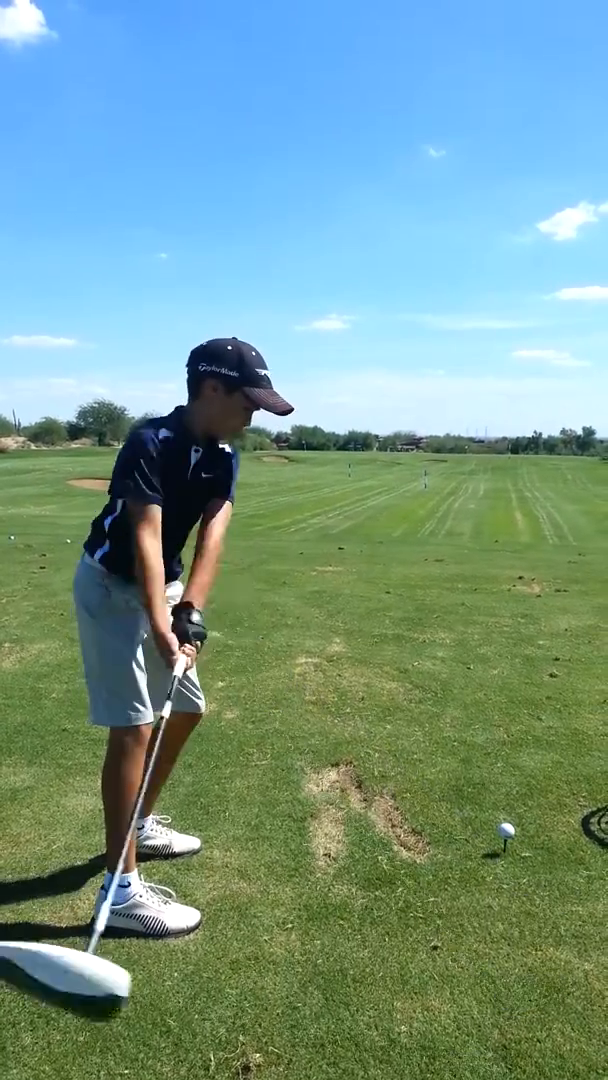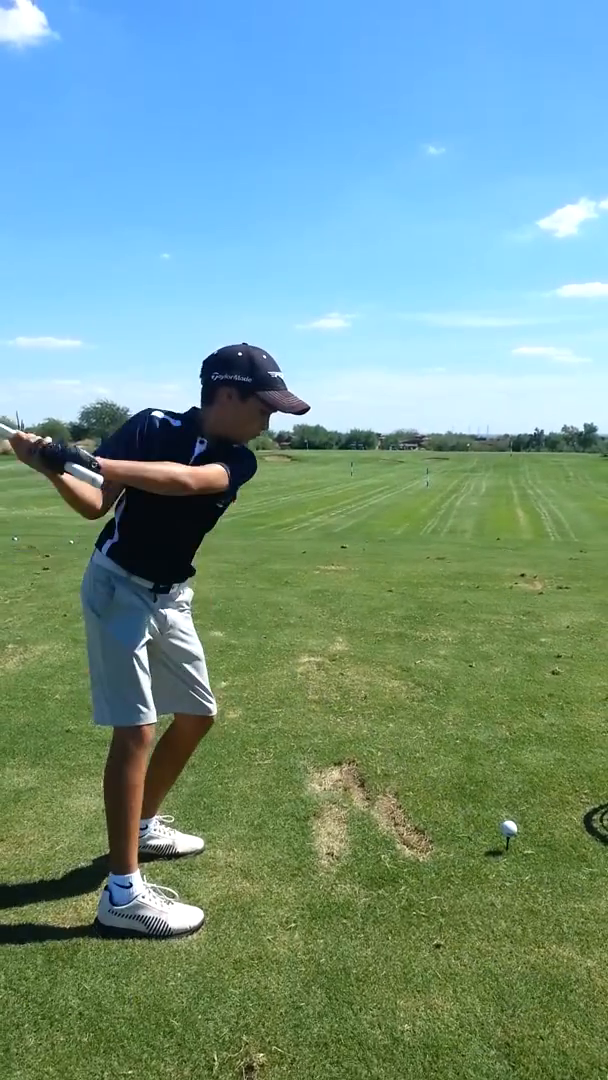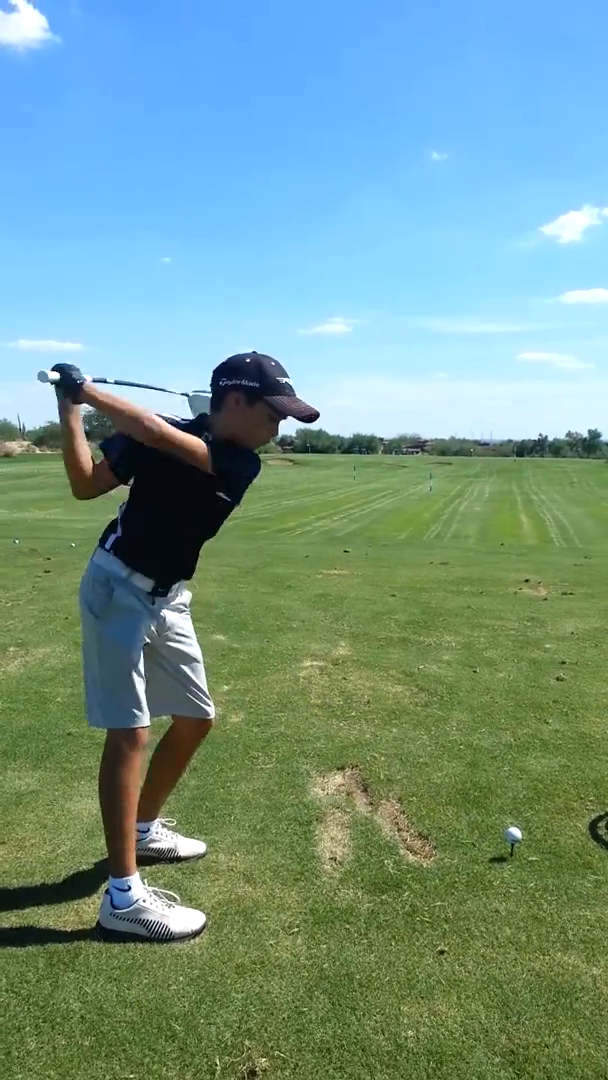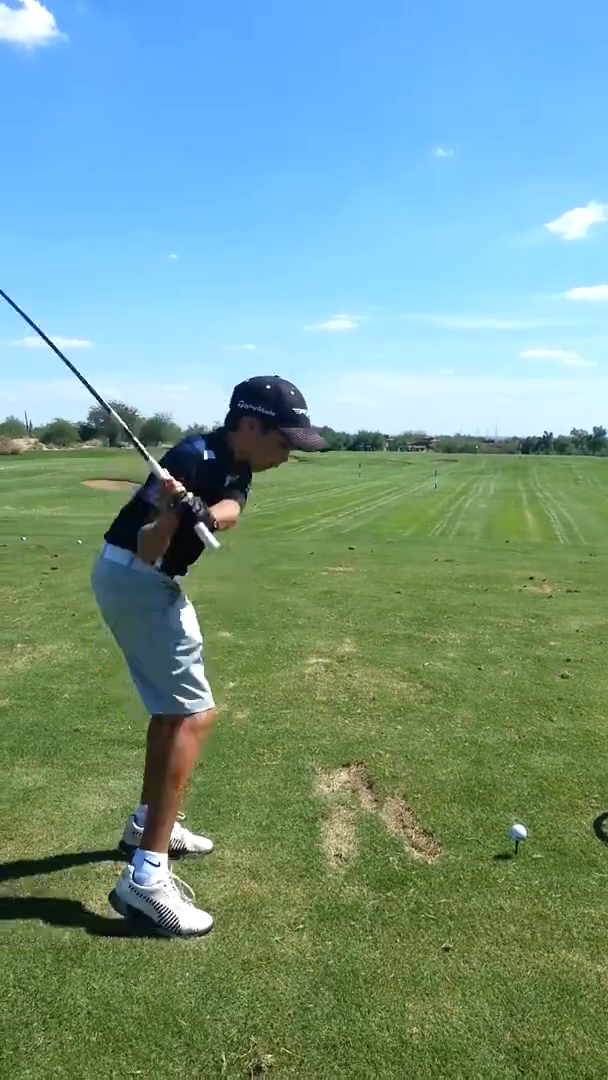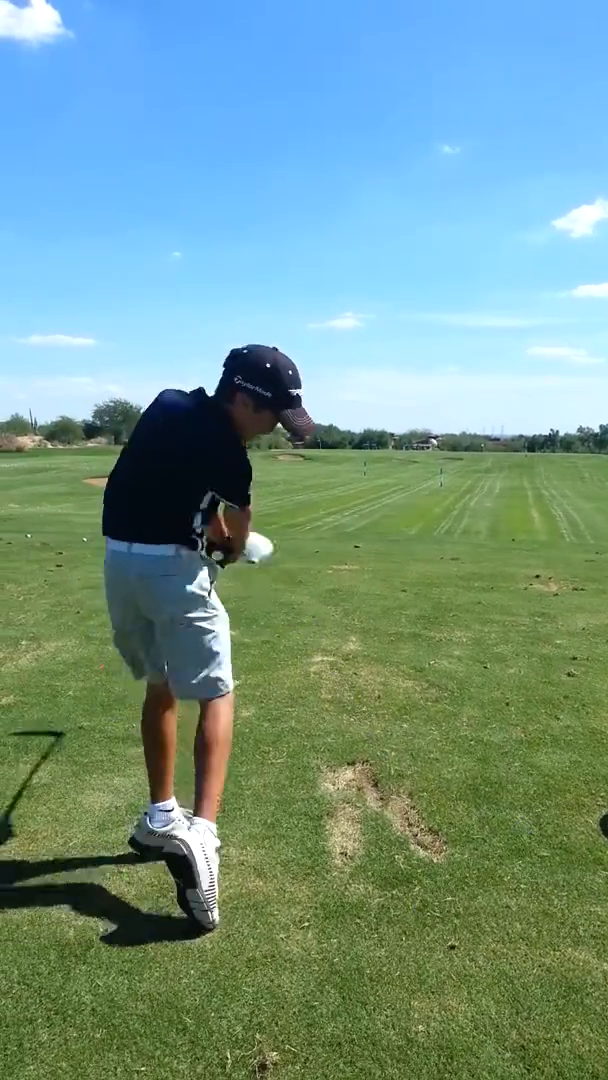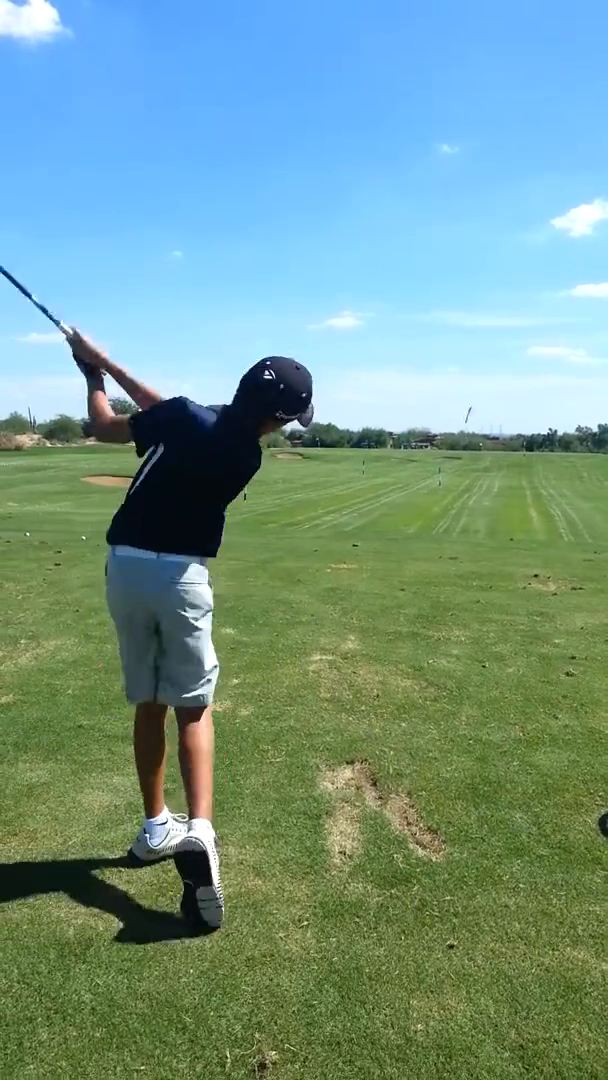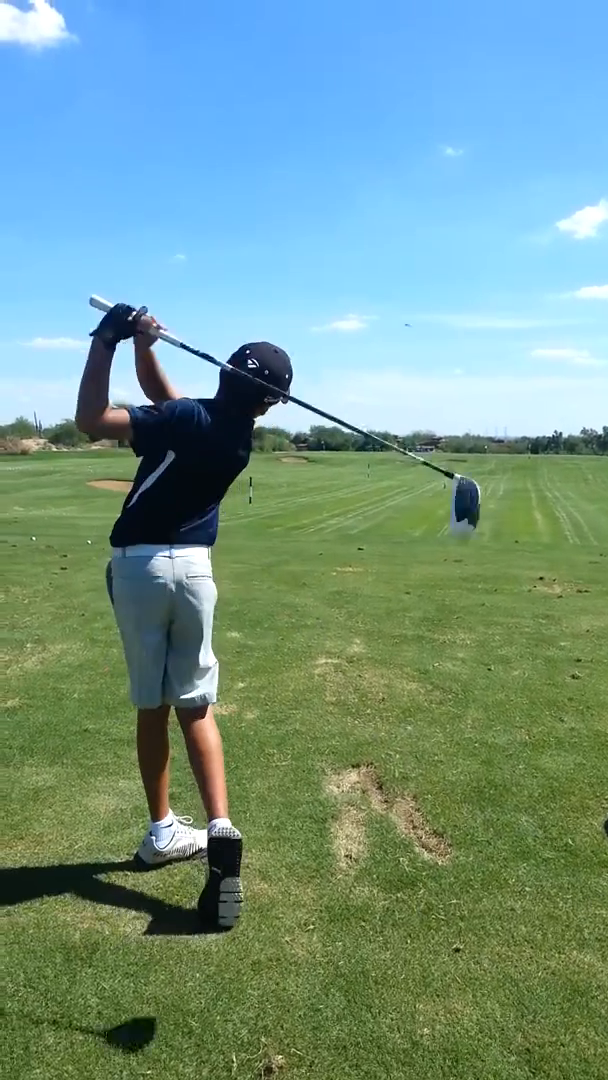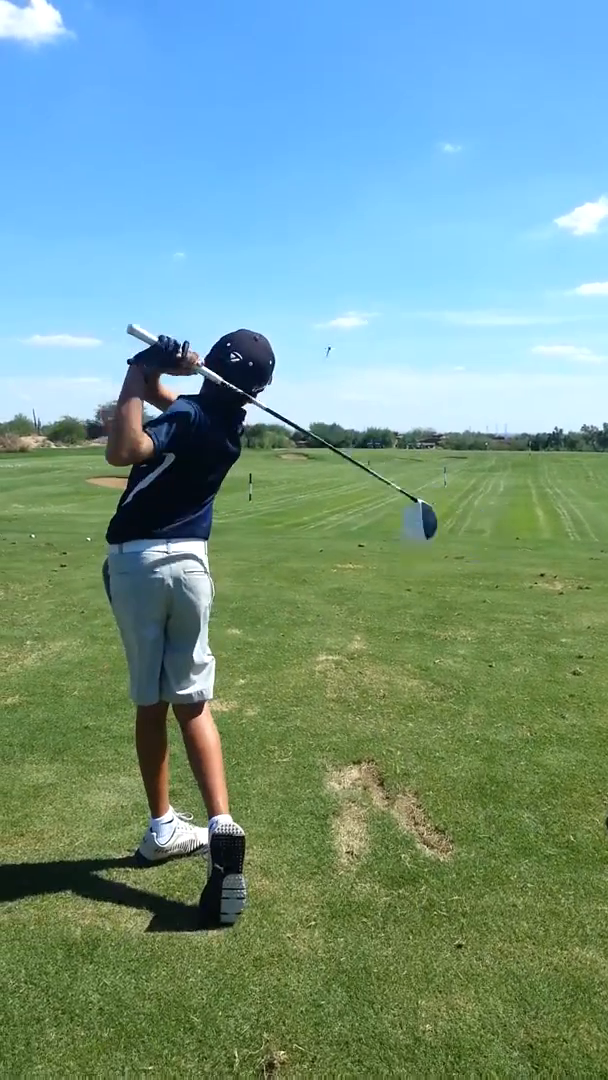
dt=0.2s
person 1, frame 1
left shoulder: (222, 459)
right shoulder: (150, 441)
left elbow: (211, 537)
right elbow: (147, 534)
left wrist: (192, 607)
right wrist: (157, 619)
left hip: (166, 589)
right hip: (115, 591)
left knee: (187, 710)
right knee: (133, 725)
left ankle: (140, 826)
right ankle: (123, 891)
person 1, frame 2
left shoulder: (239, 463)
right shoulder: (151, 427)
left elbow: (186, 479)
right elbow: (92, 504)
left wrist: (99, 462)
right wrist: (54, 467)
left hip: (170, 596)
right hip: (117, 589)
left knee: (197, 715)
right knee: (134, 728)
left ankle: (141, 825)
right ankle: (122, 893)
person 1, frame 3
left shoulder: (242, 465)
right shoulder: (161, 429)
left elbow: (161, 436)
right elbow: (85, 484)
left wrist: (92, 392)
right wrist: (70, 406)
left hip: (165, 597)
right hip: (116, 589)
left knee: (194, 718)
right knee: (130, 729)
left ankle: (144, 827)
right ankle: (123, 896)
person 1, frame 4
left shoulder: (233, 470)
right shoulder: (196, 456)
left elbow: (224, 515)
right elbow: (150, 543)
left wrist: (194, 512)
right wrist: (170, 513)
left hip: (127, 578)
right hip: (140, 582)
left knee: (169, 703)
right knee: (191, 716)
left ankle: (149, 822)
right ankle: (144, 873)
person 1, frame 5
left shoulder: (167, 403)
right shoulder: (229, 456)
right elbow: (233, 538)
right wrist: (223, 547)
left hip: (118, 561)
right hip: (174, 572)
left knee: (162, 687)
right knee: (215, 699)
left ankle: (161, 814)
right ankle: (199, 831)
person 1, frame 6
left shoulder: (184, 418)
right shoulder: (248, 457)
left elbow: (102, 424)
left wrist: (94, 369)
right wrist: (106, 364)
left hip: (129, 566)
right hip: (184, 577)
left knee: (148, 704)
right knee: (193, 710)
left ankle: (156, 828)
right ankle: (198, 833)
person 1, frame 7
left shoulder: (187, 419)
right shoulder: (240, 439)
left elbow: (93, 423)
left wrist: (105, 341)
right wrist: (140, 341)
left hip: (138, 566)
right hip: (192, 567)
left knee: (151, 703)
right knee: (195, 705)
left ankle: (162, 829)
right ankle: (218, 826)
person 1, frame 8
left shoulder: (187, 418)
right shoulder: (228, 426)
left elbow: (121, 451)
right elbow: (159, 397)
left wrist: (142, 369)
right wrist: (155, 370)
left hip: (137, 563)
right hip: (189, 563)
left knee: (150, 701)
right knee: (191, 700)
left ankle: (162, 826)
right ankle: (219, 823)
